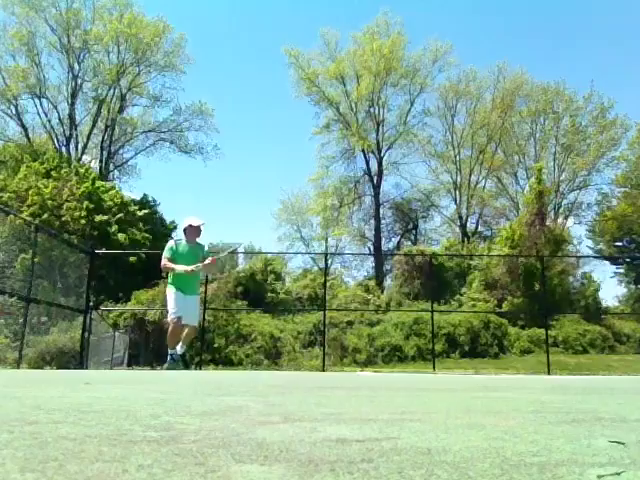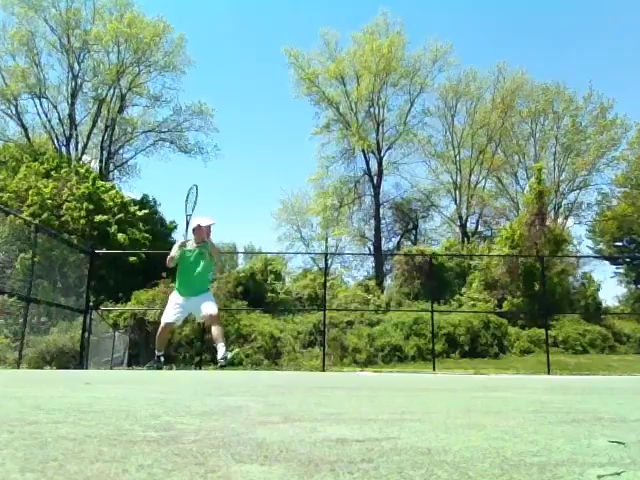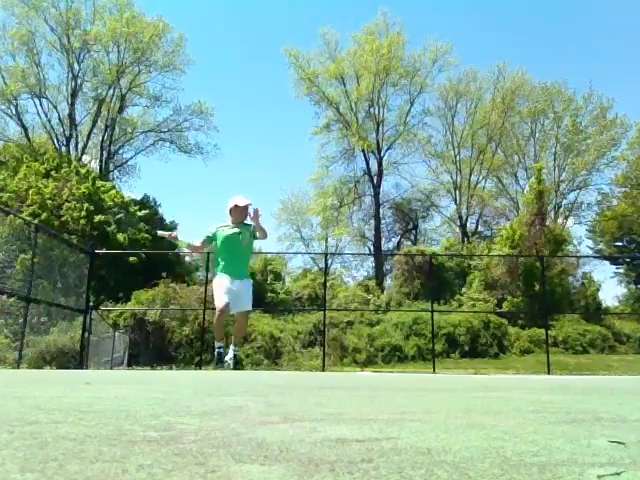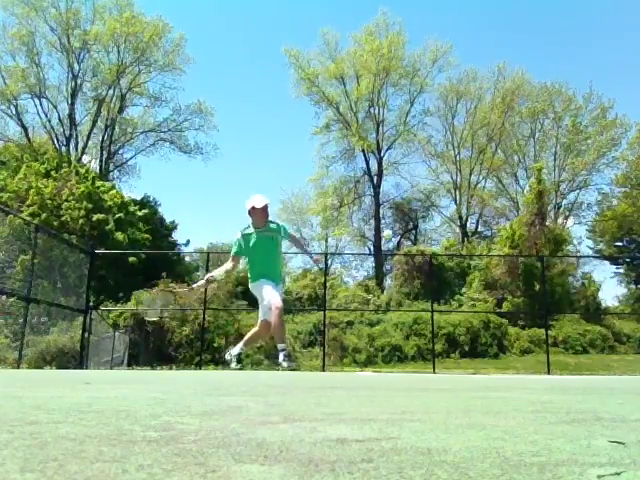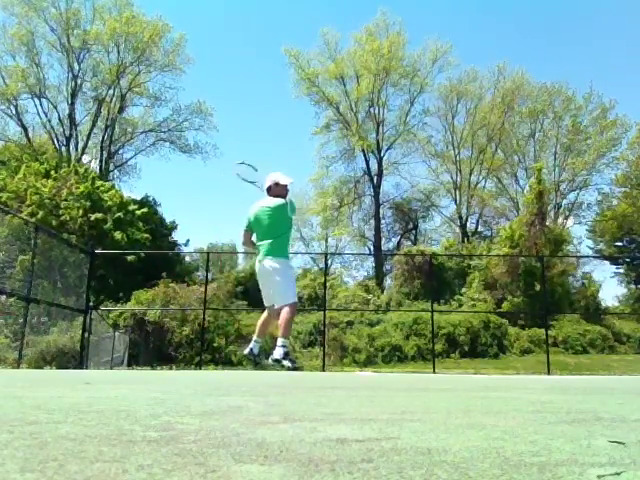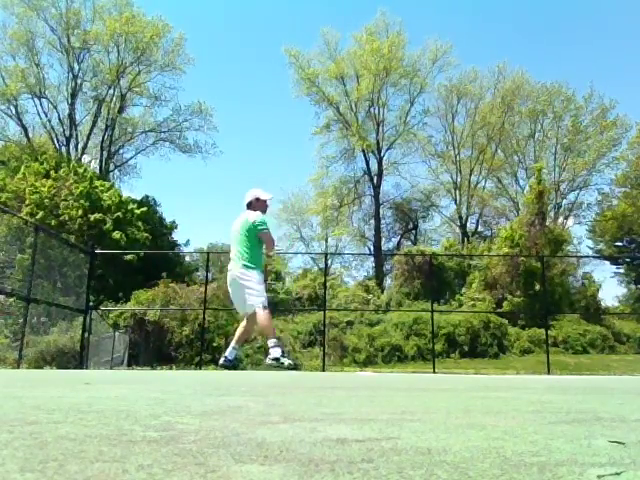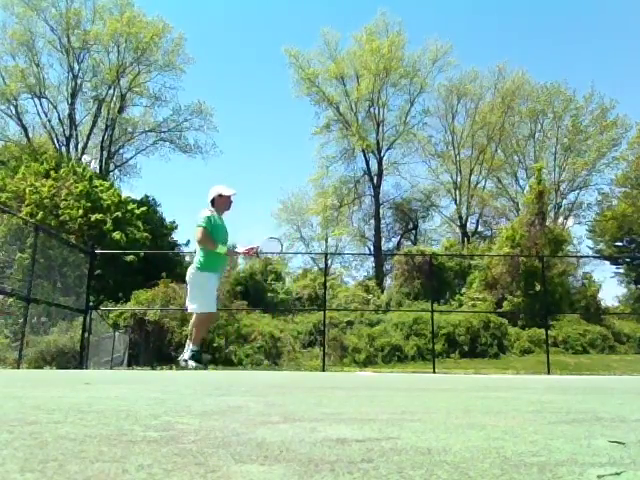
dt=0.4s
person 1, frame 1
left shoulder: (201, 248)
right shoulder: (173, 244)
left elbow: (208, 270)
right elbow: (164, 265)
left wrist: (209, 264)
right wrist: (184, 269)
left hip: (193, 294)
right hip: (176, 291)
left knee: (192, 327)
right knee: (175, 322)
left ankle: (179, 351)
right ankle: (172, 357)
person 1, frame 2
left shoulder: (212, 248)
right shoulder: (184, 246)
left elbow: (216, 255)
right elbow: (169, 263)
left wrist: (207, 240)
right wrist: (178, 249)
left hip: (203, 295)
right hip: (180, 295)
left knee: (213, 317)
right knee: (165, 326)
left ankle: (222, 355)
right ankle: (158, 357)
person 1, frame 3
left shoulder: (249, 228)
right shoulder: (218, 230)
left elbow: (263, 235)
right elbow: (198, 248)
left wrist: (256, 221)
right wrist: (178, 239)
left hip: (244, 280)
right hip: (223, 277)
left knee: (243, 315)
right knee: (222, 307)
left ankle: (233, 354)
right ankle: (219, 349)
person 1, frame 4
left shoulder: (276, 227)
right shoulder: (243, 237)
left elbow: (294, 239)
right elbow: (231, 265)
left wrist: (311, 254)
right wrist: (213, 275)
left hip: (276, 282)
right hip: (261, 282)
left knee: (264, 326)
right knee: (277, 307)
left ankle: (234, 352)
right ankle: (283, 354)
person 1, frame 5
left shoulder: (253, 210)
right shoulder: (285, 204)
left elbow: (246, 241)
right elbow: (291, 213)
left hip: (262, 263)
right hip: (278, 262)
left knee: (272, 308)
right knee: (289, 305)
left ankle: (254, 347)
right ankle: (280, 352)
person 1, frame 6
left shoulder: (239, 221)
right shoulder: (256, 216)
right elbow: (269, 242)
left wrist: (263, 252)
right wrist: (270, 251)
left hip: (236, 272)
right hip: (247, 271)
left knee: (251, 316)
right knee: (263, 310)
left ankle: (229, 356)
right ankle: (275, 353)
person 1, frame 7
left shoulder: (220, 222)
right shoulder: (207, 215)
right elbow: (201, 238)
left wrist: (241, 252)
right wrist: (226, 250)
left hip: (212, 273)
right hip: (203, 272)
left knee: (204, 315)
right knee: (207, 315)
left ankle: (191, 352)
right ankle: (190, 355)
